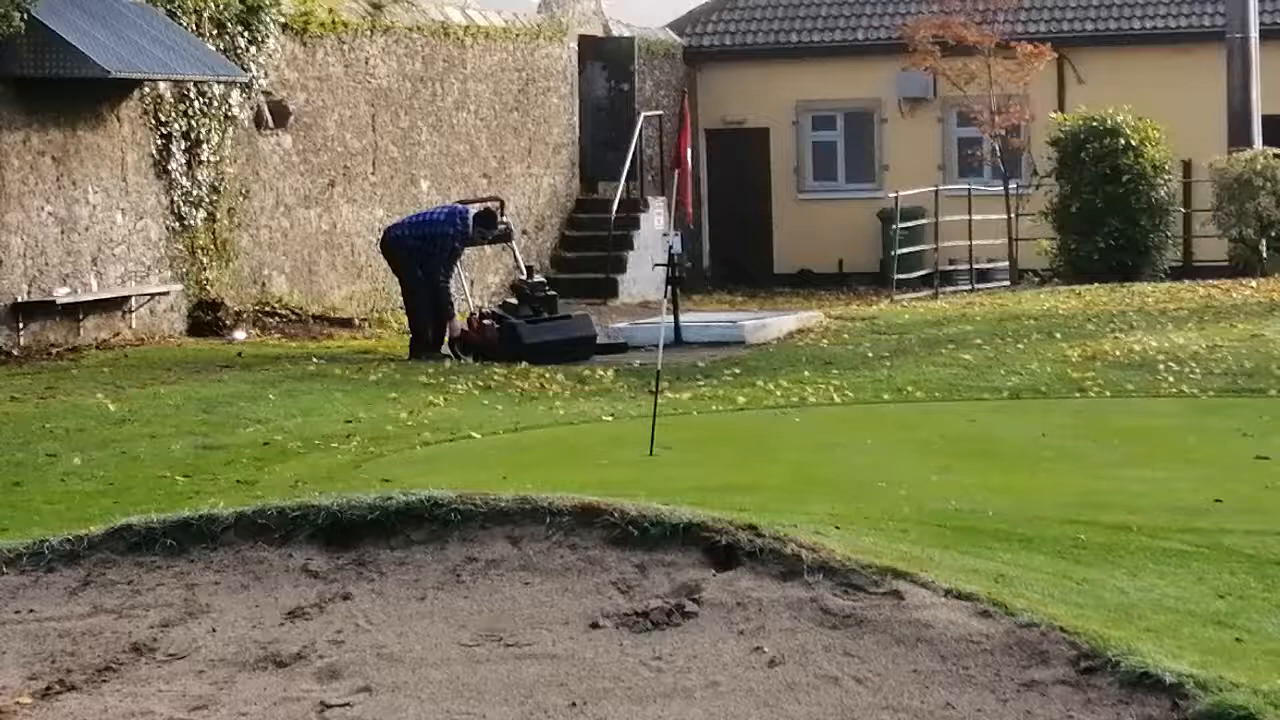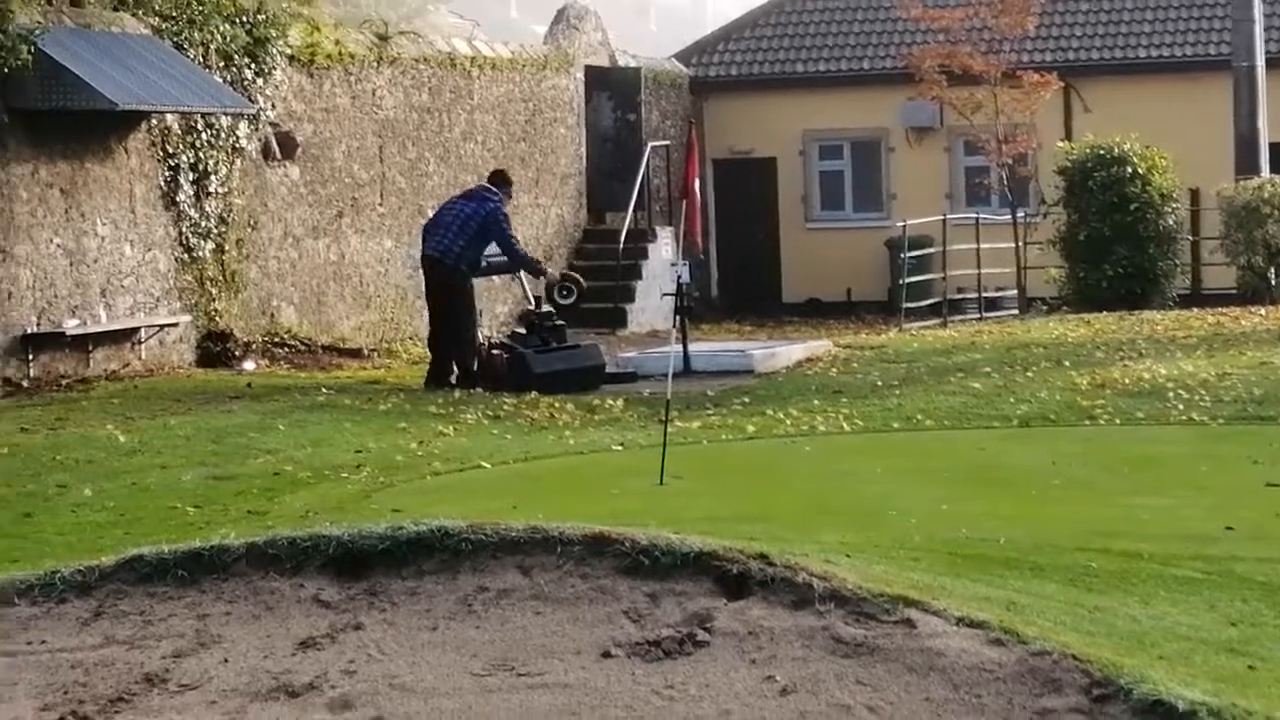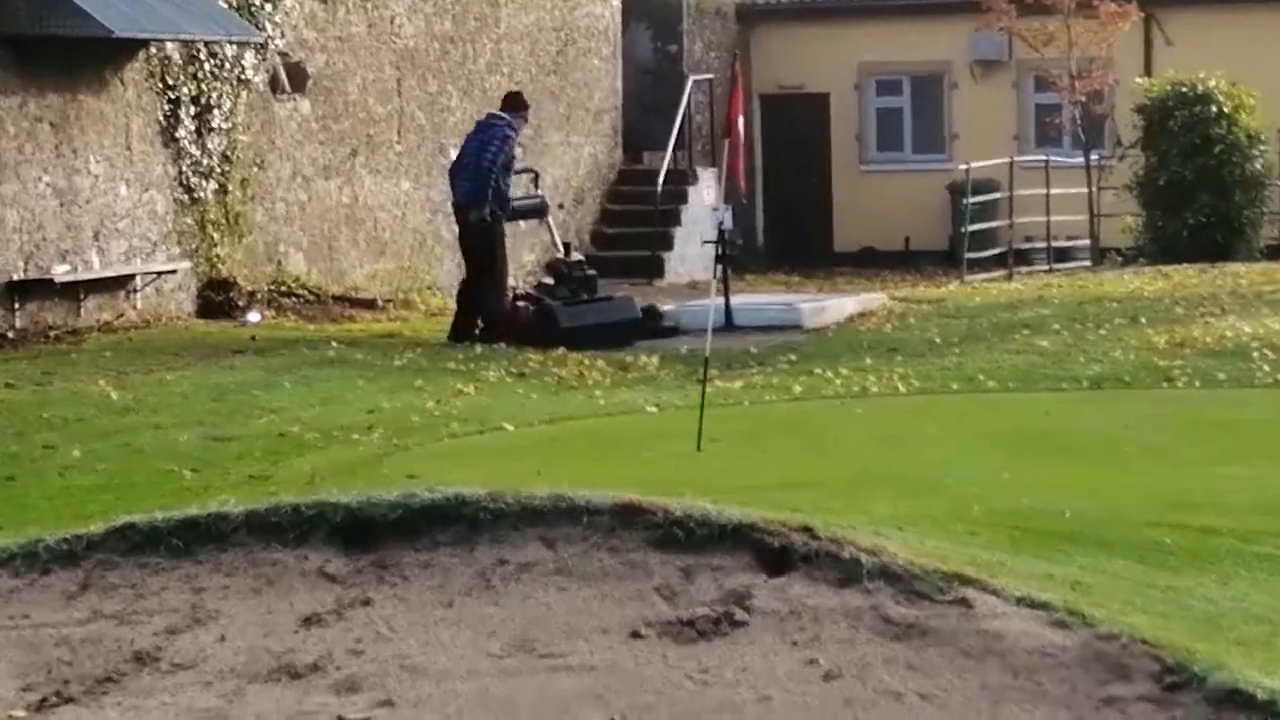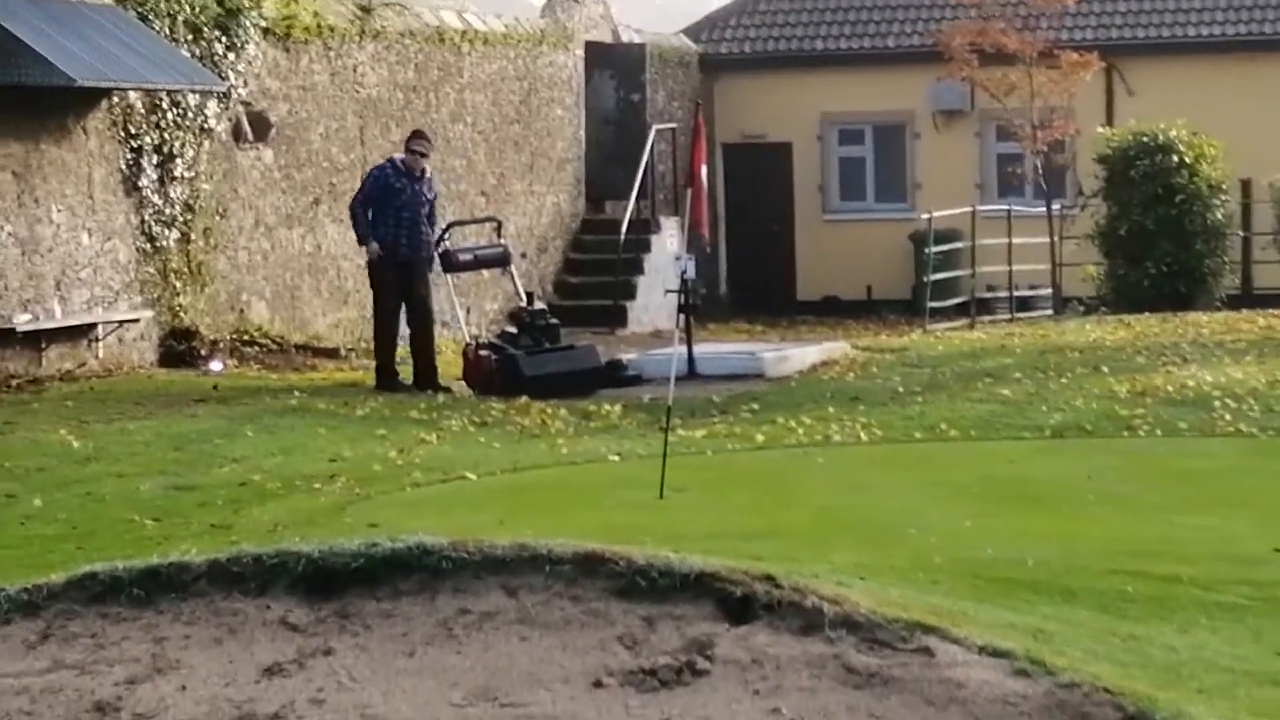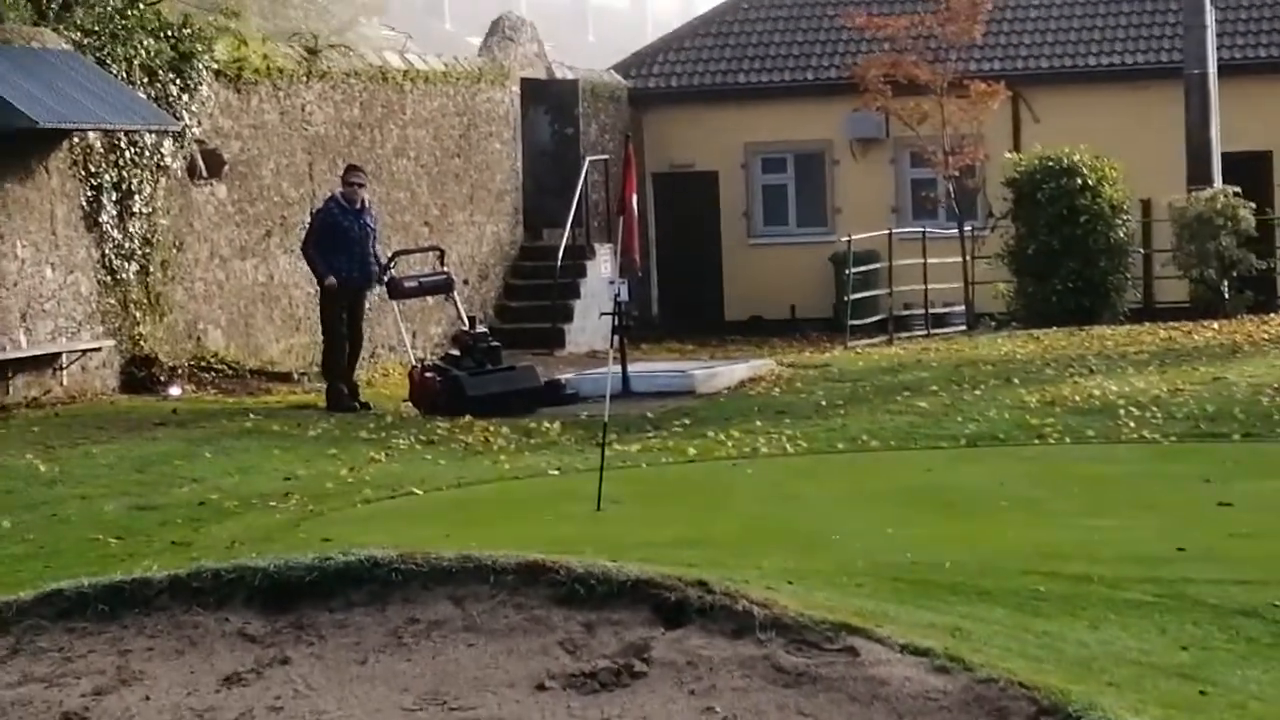
dt=1s
person 1, frame 1
left shoulder: (463, 216)
right shoulder: (452, 233)
right elbow: (441, 278)
right wrist: (451, 319)
left hip: (414, 246)
right hip: (397, 245)
left knee: (434, 294)
right knee: (421, 295)
left ankle: (432, 347)
right ankle: (421, 349)
person 1, frame 2
left shoulder: (459, 200)
right shoulder: (494, 211)
left elbow: (429, 227)
right elbow: (512, 249)
right wrist: (541, 271)
left hip: (431, 262)
right hip: (453, 270)
left knee: (440, 323)
right knee: (465, 325)
left ankle: (437, 376)
right ankle: (467, 379)
person 1, frame 3
left shoulder: (481, 132)
right shoulder: (505, 134)
left elbow: (456, 169)
right elbow: (488, 169)
right wrist: (481, 204)
left hip: (467, 209)
right hip: (484, 213)
left knee: (477, 271)
right knee: (494, 274)
left ankle: (463, 328)
right ankle: (494, 330)
person 1, frame 4
left shoulder: (428, 184)
right shoulder: (383, 173)
right elbow: (358, 206)
left wrist: (430, 255)
right wrist: (367, 239)
left hip: (417, 260)
right hip: (386, 257)
left knee: (423, 317)
right knee: (387, 317)
left ankle: (426, 377)
right ankle: (386, 376)
person 1, frame 5
left shoulder: (367, 213)
right shoulder: (328, 212)
right elbow: (309, 247)
left wrist: (379, 268)
right wrist: (324, 273)
left hip: (359, 287)
right hip: (335, 287)
left knee: (355, 339)
right knee: (336, 339)
left ankle: (349, 391)
right ankle: (336, 395)
